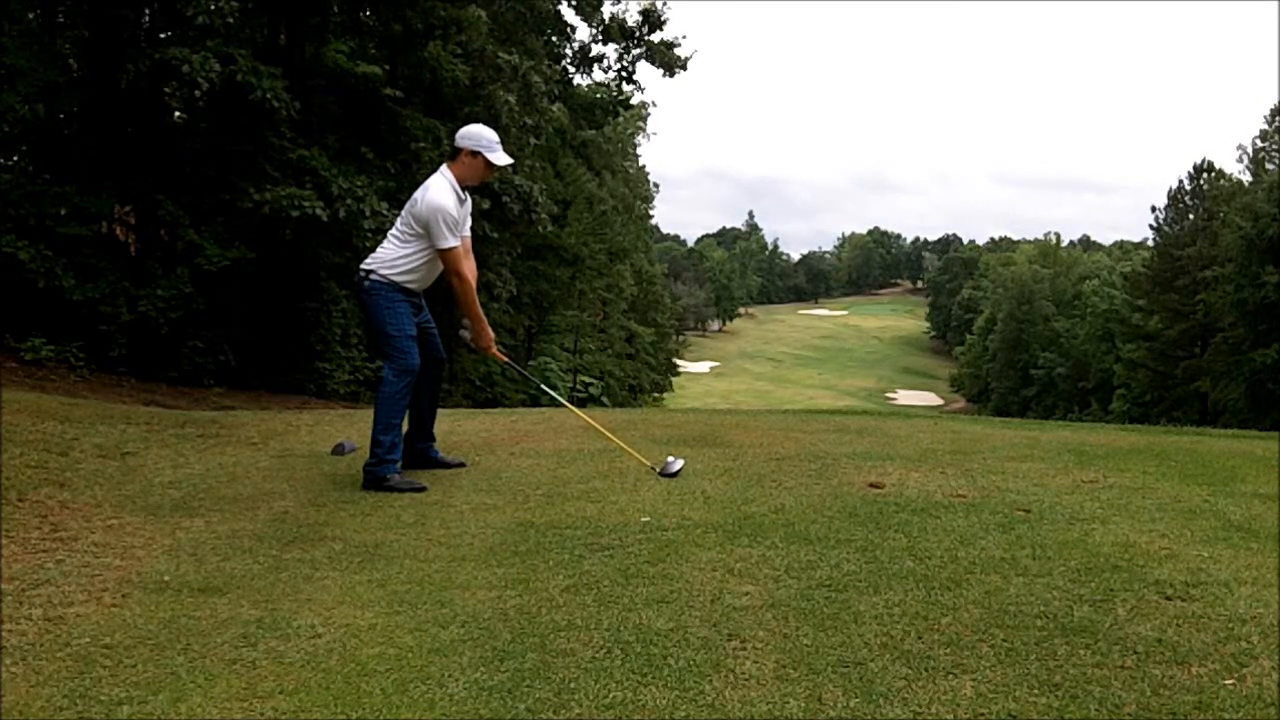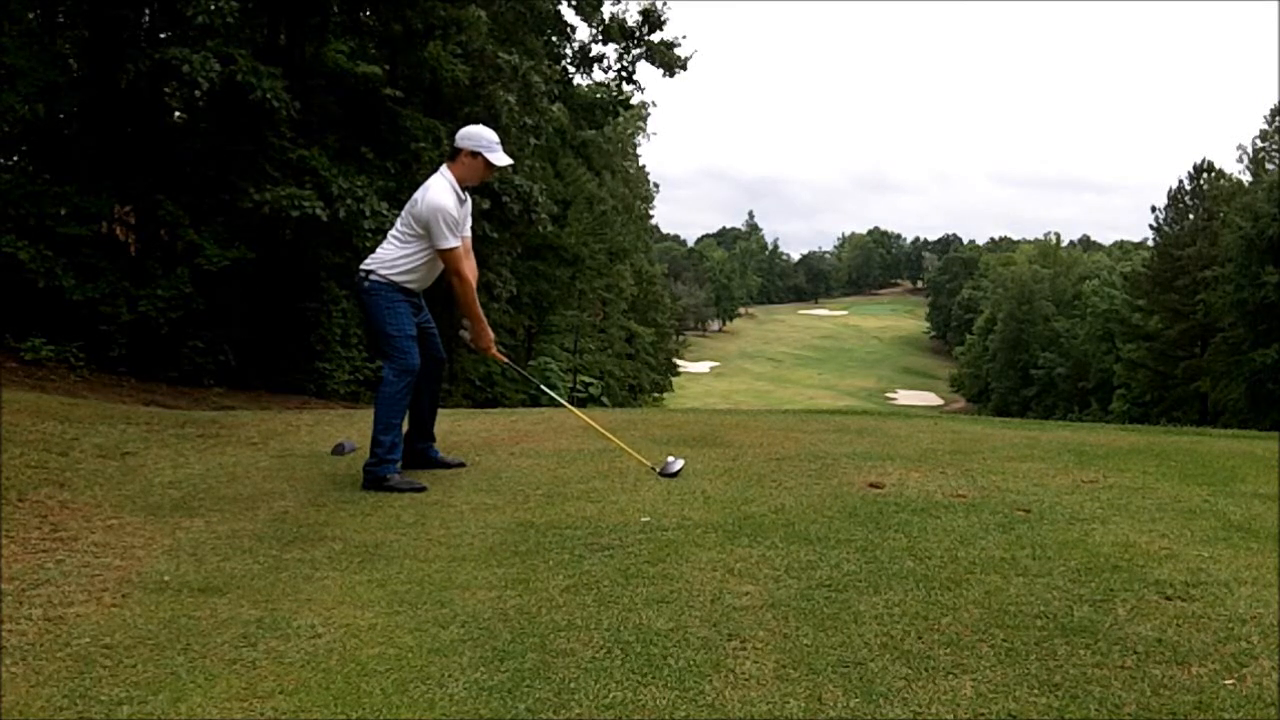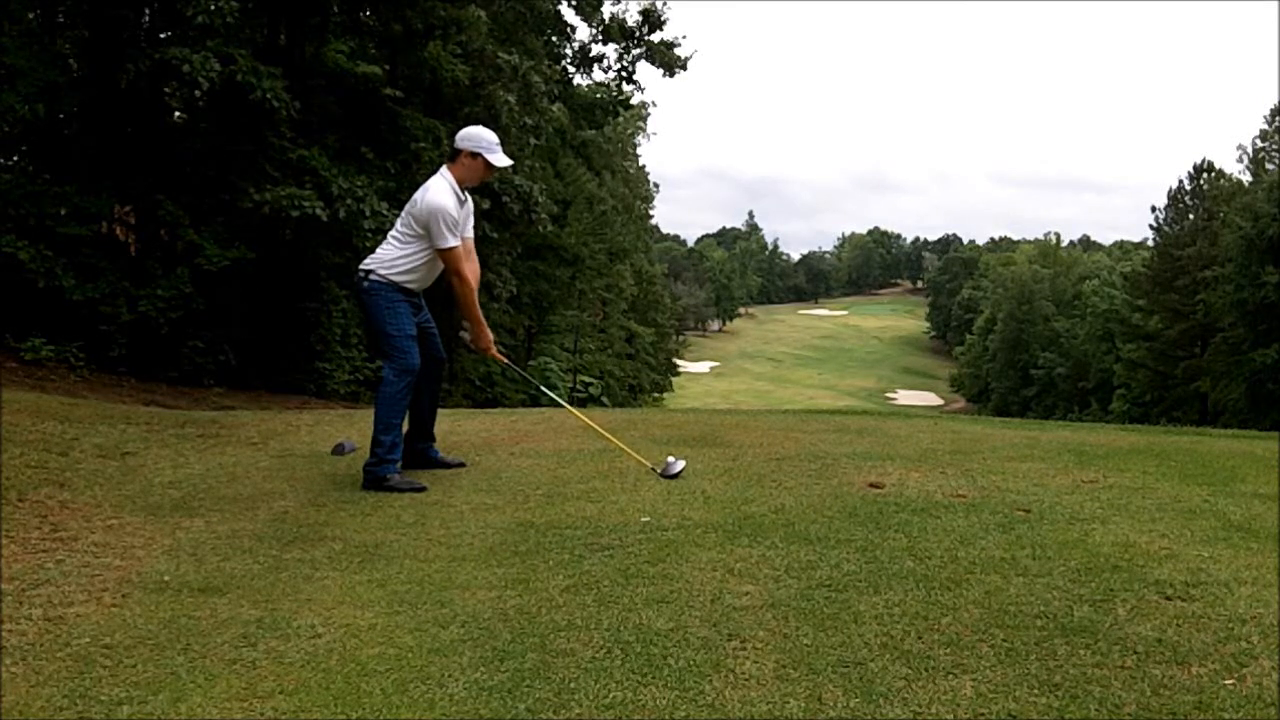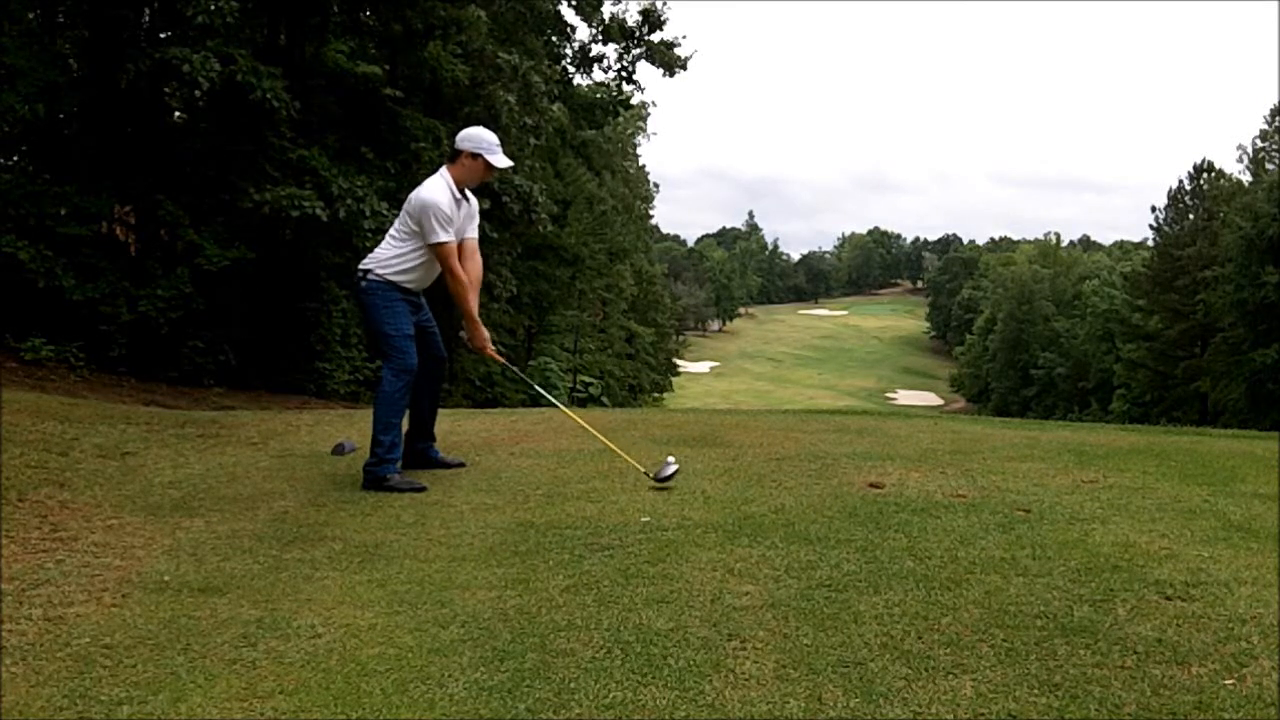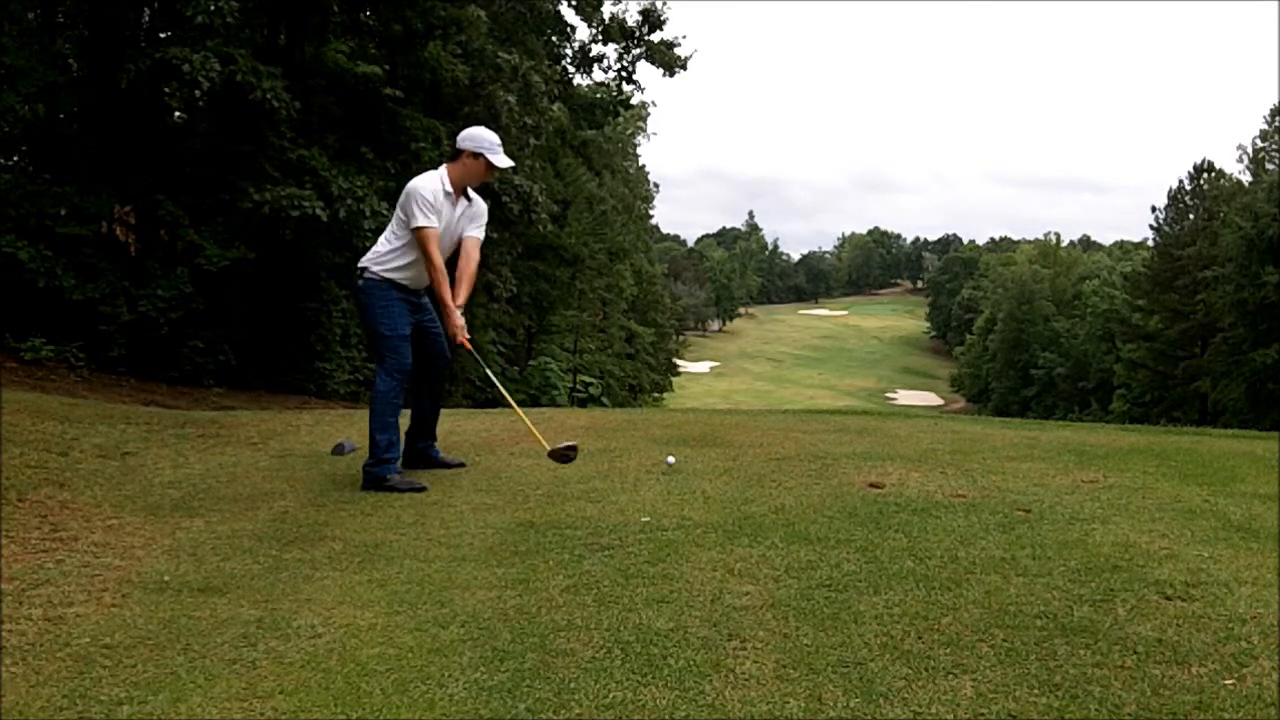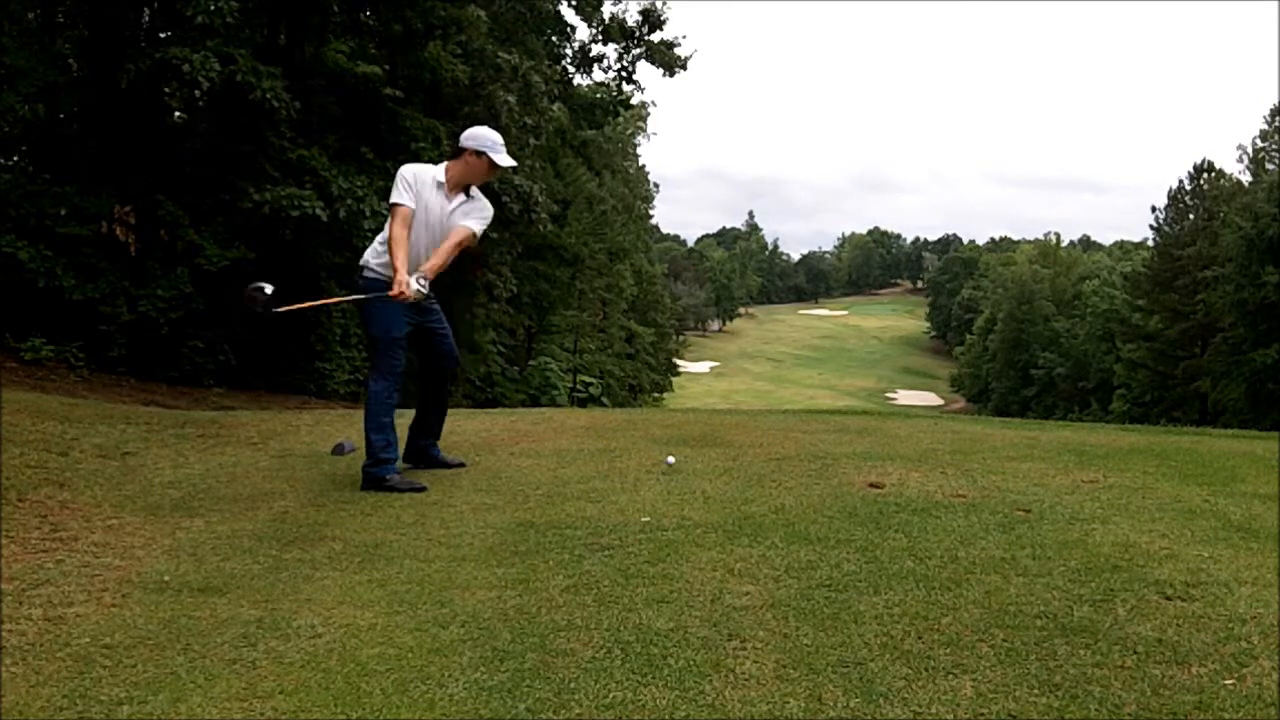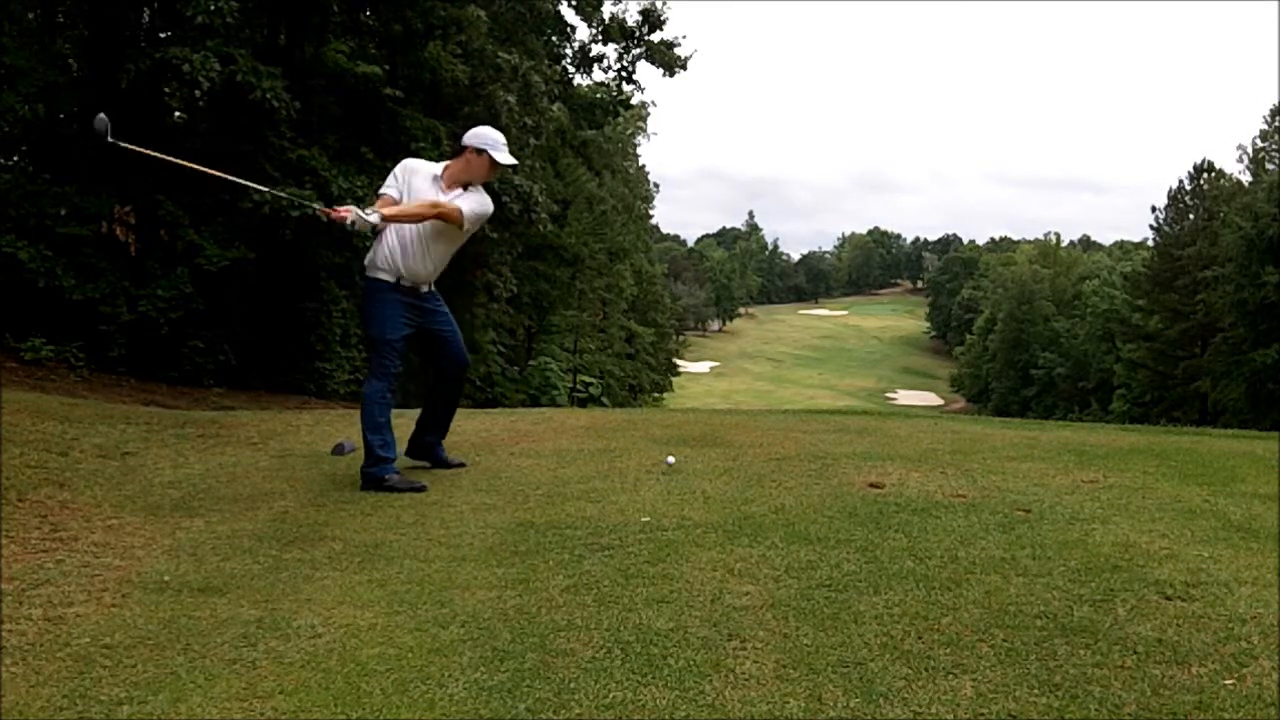
dt=0.1s
person 1, frame 1
left shoulder: (460, 196)
right shoulder: (439, 200)
left elbow: (467, 261)
right elbow: (457, 274)
left wrist: (471, 320)
right wrist: (480, 326)
left hip: (408, 291)
right hip: (384, 287)
left knee: (432, 362)
right knee: (404, 366)
left ankle: (418, 449)
right ankle: (381, 469)
person 1, frame 2
left shoulder: (461, 198)
right shoulder: (440, 200)
left elbow: (469, 261)
right elbow: (457, 273)
left wrist: (471, 321)
right wrist: (480, 327)
left hip: (407, 291)
right hip: (383, 287)
left knee: (432, 362)
right knee: (404, 367)
left ankle: (418, 448)
right ankle: (381, 469)
person 1, frame 3
left shoulder: (463, 199)
right shoulder: (439, 201)
left elbow: (471, 262)
right elbow: (457, 273)
left wrist: (471, 321)
right wrist: (479, 328)
left hip: (408, 291)
right hip: (383, 287)
left knee: (433, 362)
right knee: (404, 367)
left ankle: (419, 449)
right ankle: (381, 468)
person 1, frame 4
left shoulder: (470, 205)
right shoulder: (434, 198)
left elbow: (472, 262)
right elbow: (450, 268)
left wrist: (472, 318)
right wrist: (475, 327)
left hip: (412, 291)
right hip: (383, 287)
left knee: (433, 362)
right knee: (402, 366)
left ankle: (419, 449)
right ankle: (381, 469)
person 1, frame 5
left shoulder: (476, 206)
right shoulder: (423, 188)
left elbow: (469, 260)
right elbow: (431, 256)
left wrist: (458, 308)
right wrist: (449, 311)
left hip: (413, 291)
right hip: (381, 285)
left knee: (436, 362)
right knee: (397, 366)
left ankle: (420, 448)
right ankle: (380, 469)
person 1, frame 6
left shoulder: (480, 206)
right shoulder: (412, 175)
left elbow: (452, 244)
right elbow: (397, 228)
left wrist: (420, 278)
right wrist: (400, 275)
left hip: (422, 291)
right hip: (382, 284)
left knee: (443, 363)
right knee: (388, 370)
left ankle: (423, 447)
right ankle: (380, 469)
person 1, frame 7
left shoulder: (480, 204)
right shoulder: (411, 169)
left elbow: (431, 209)
right elbow: (381, 211)
left wrist: (374, 216)
right wrist: (362, 217)
left hip: (425, 292)
right hip: (384, 284)
left knee: (455, 363)
right knee: (384, 372)
left ankle: (426, 444)
right ankle: (378, 469)
